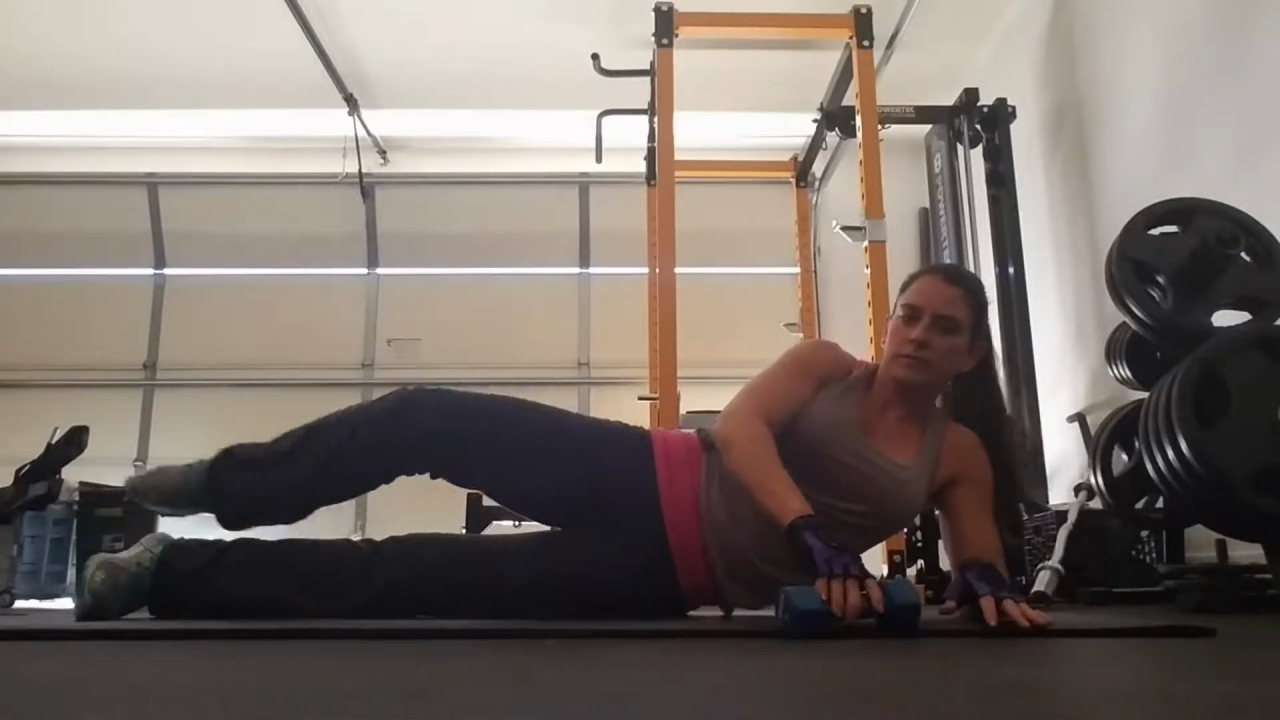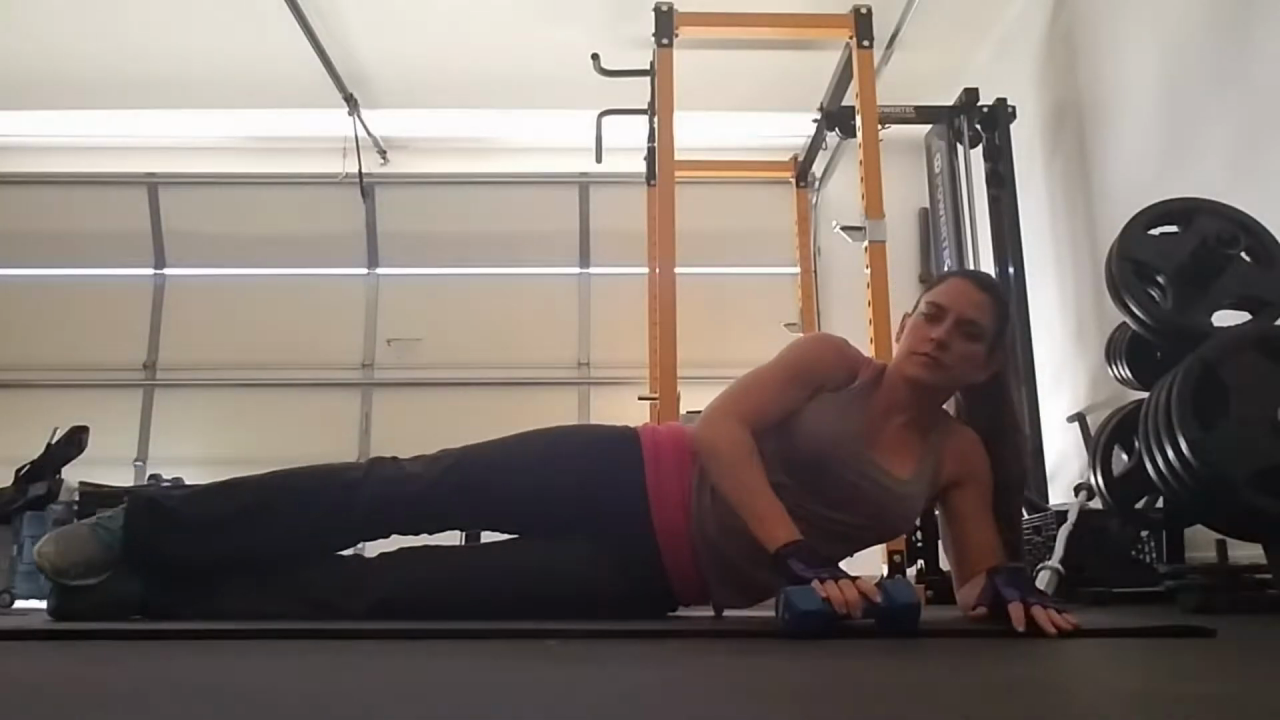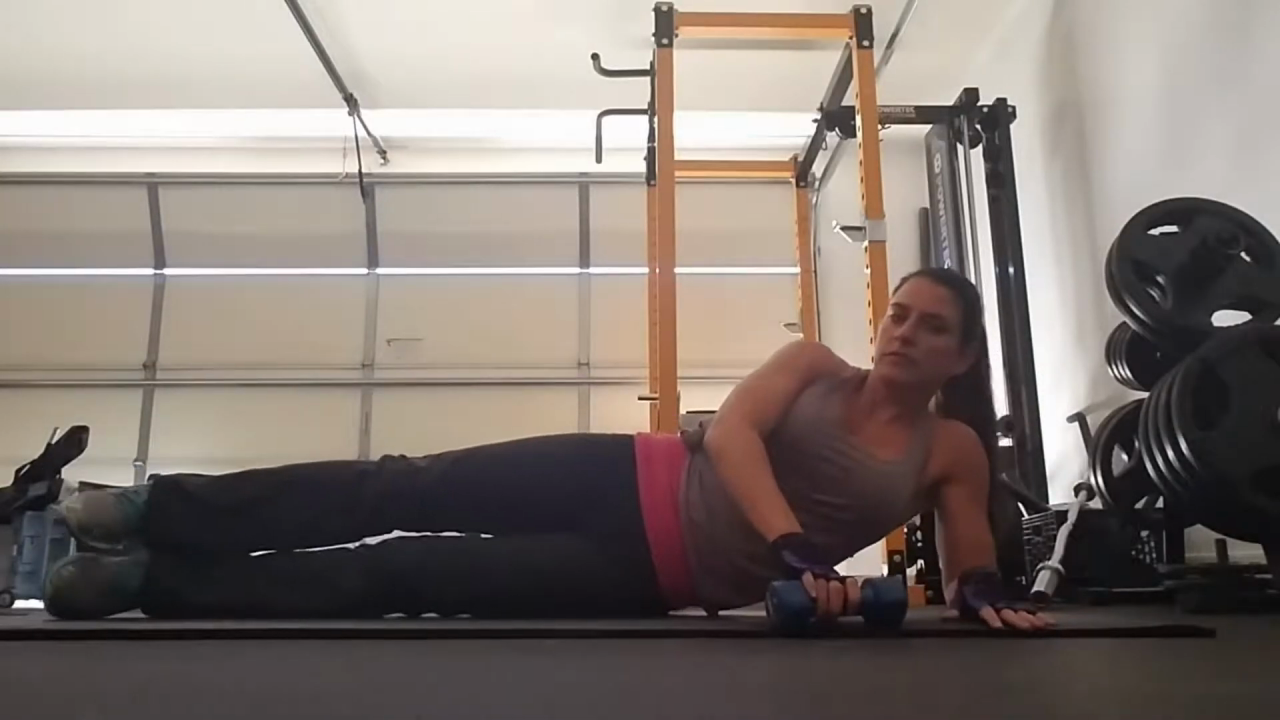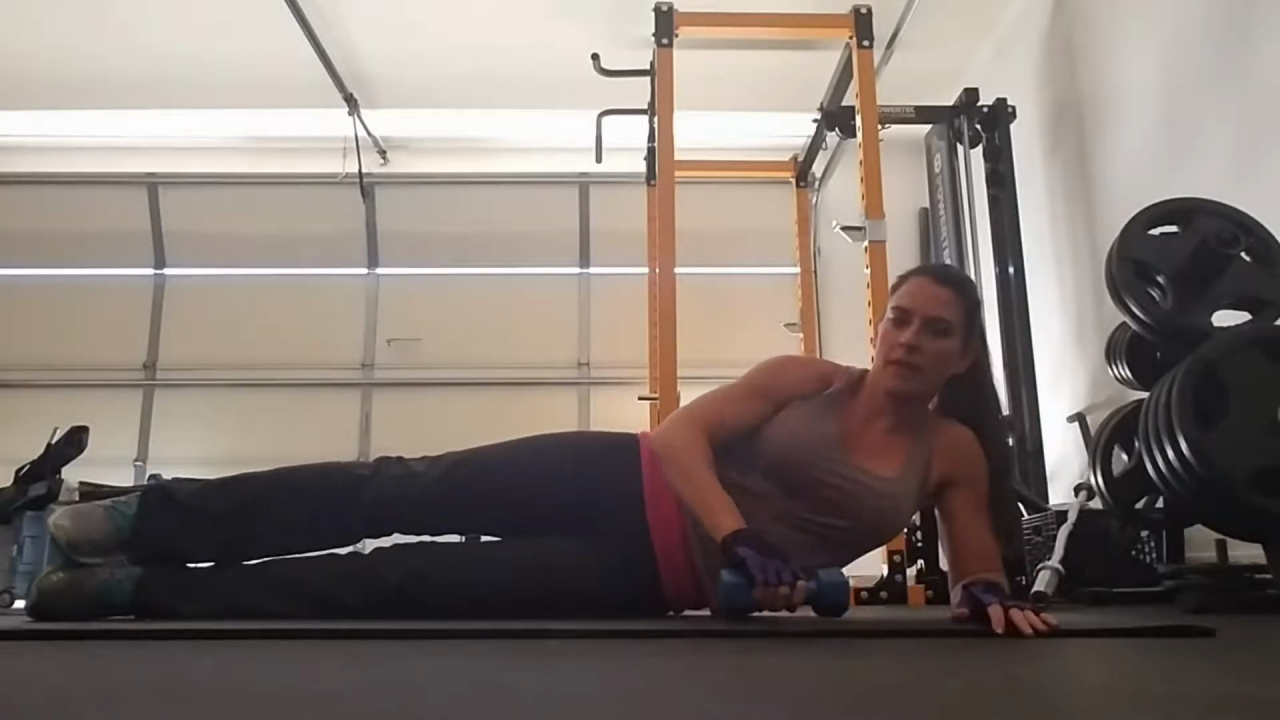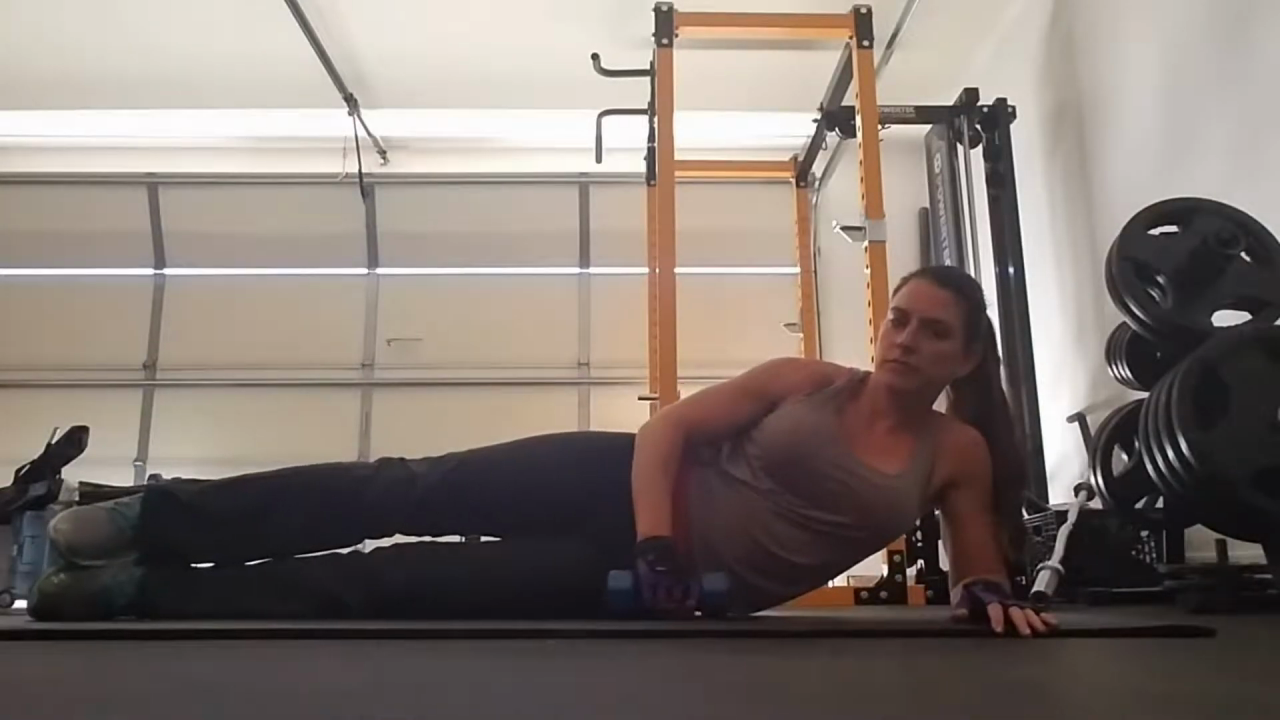
dt=1s
person 1, frame 1
left shoulder: (960, 456)
right shoulder: (825, 365)
left elbow: (980, 567)
right elbow: (739, 426)
left wrist: (984, 585)
right wrist: (810, 536)
left hip: (662, 576)
right hip: (645, 476)
left knee: (416, 577)
right knee: (424, 418)
left ankle: (177, 573)
right ankle: (224, 489)
person 1, frame 2
left shoulder: (961, 458)
right shoulder: (833, 360)
left elbow: (978, 576)
right elbow: (718, 427)
left wrist: (1007, 589)
right wrist: (797, 557)
left hip: (656, 575)
right hip: (631, 477)
left knee: (410, 588)
right knee: (415, 489)
left ankle: (148, 594)
right ankle: (137, 534)
person 1, frame 3
left shoulder: (953, 452)
right shoulder: (815, 363)
left elbow: (970, 574)
right elbow: (731, 430)
left wrist: (983, 595)
right wrist: (794, 549)
left hip: (649, 581)
right hip: (632, 481)
left knee: (411, 572)
right knee: (414, 489)
left ankle: (156, 580)
right ankle: (158, 513)
person 1, frame 4
left shoulder: (951, 456)
right shoulder: (809, 379)
left elbow: (976, 572)
right elbow: (681, 432)
left wrist: (990, 599)
right wrist: (740, 540)
left hip: (652, 584)
right hip: (627, 486)
left knee: (405, 583)
right knee: (408, 491)
left ankle: (150, 589)
right ankle: (151, 516)
person 1, frame 5
left shoulder: (957, 455)
right shoulder: (808, 380)
left elbow: (979, 570)
right elbow: (666, 428)
left wrist: (990, 597)
right wrist: (654, 540)
left hip: (664, 576)
right hip: (622, 485)
left knee: (405, 586)
right knee: (411, 492)
left ankle: (149, 589)
right ankle: (152, 518)
